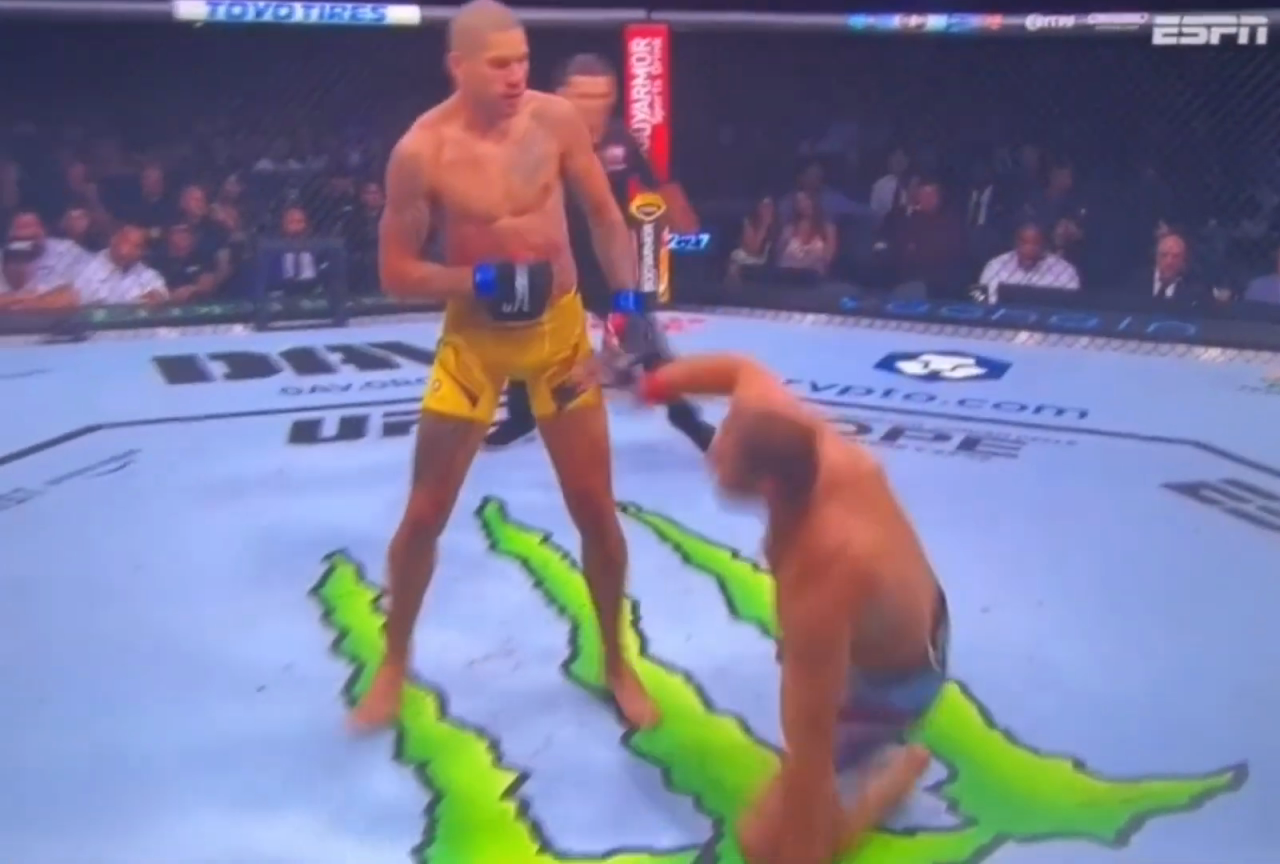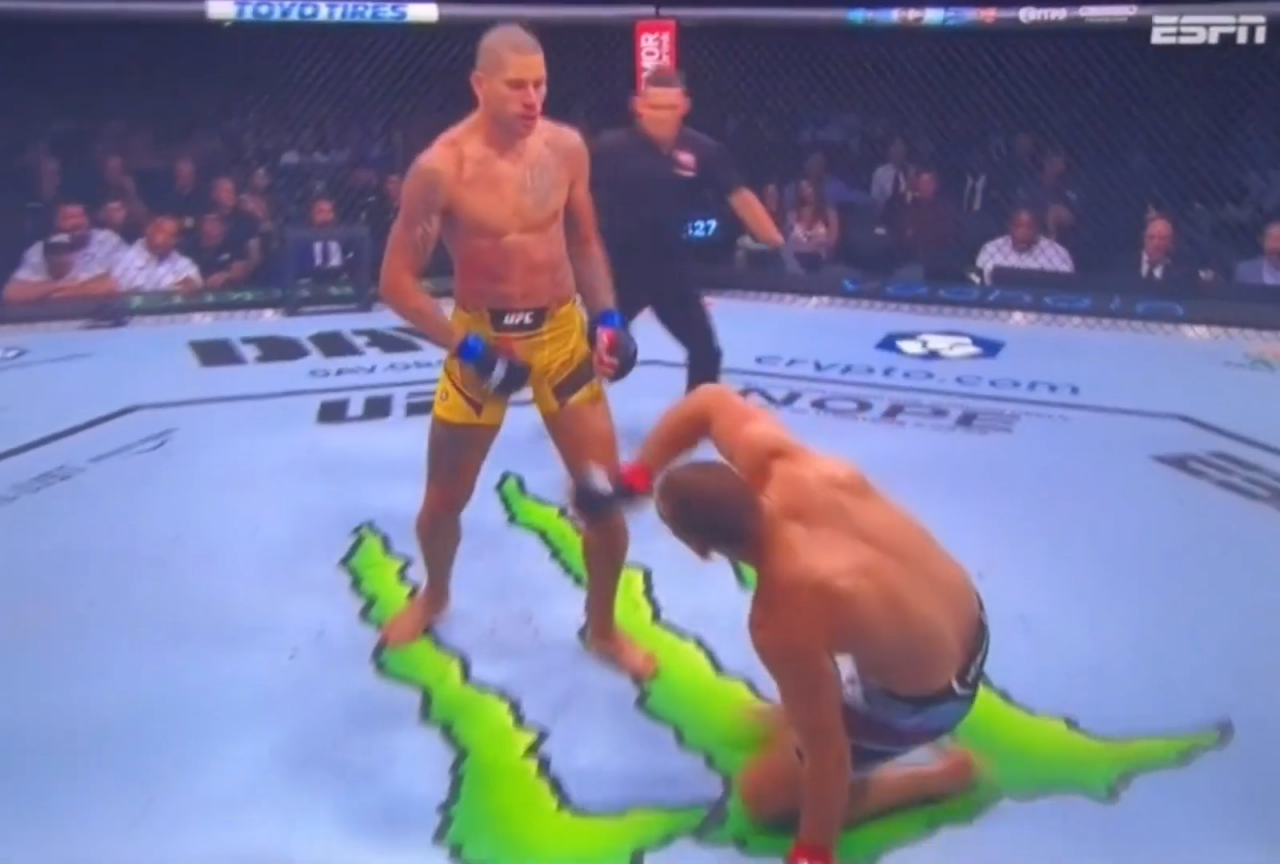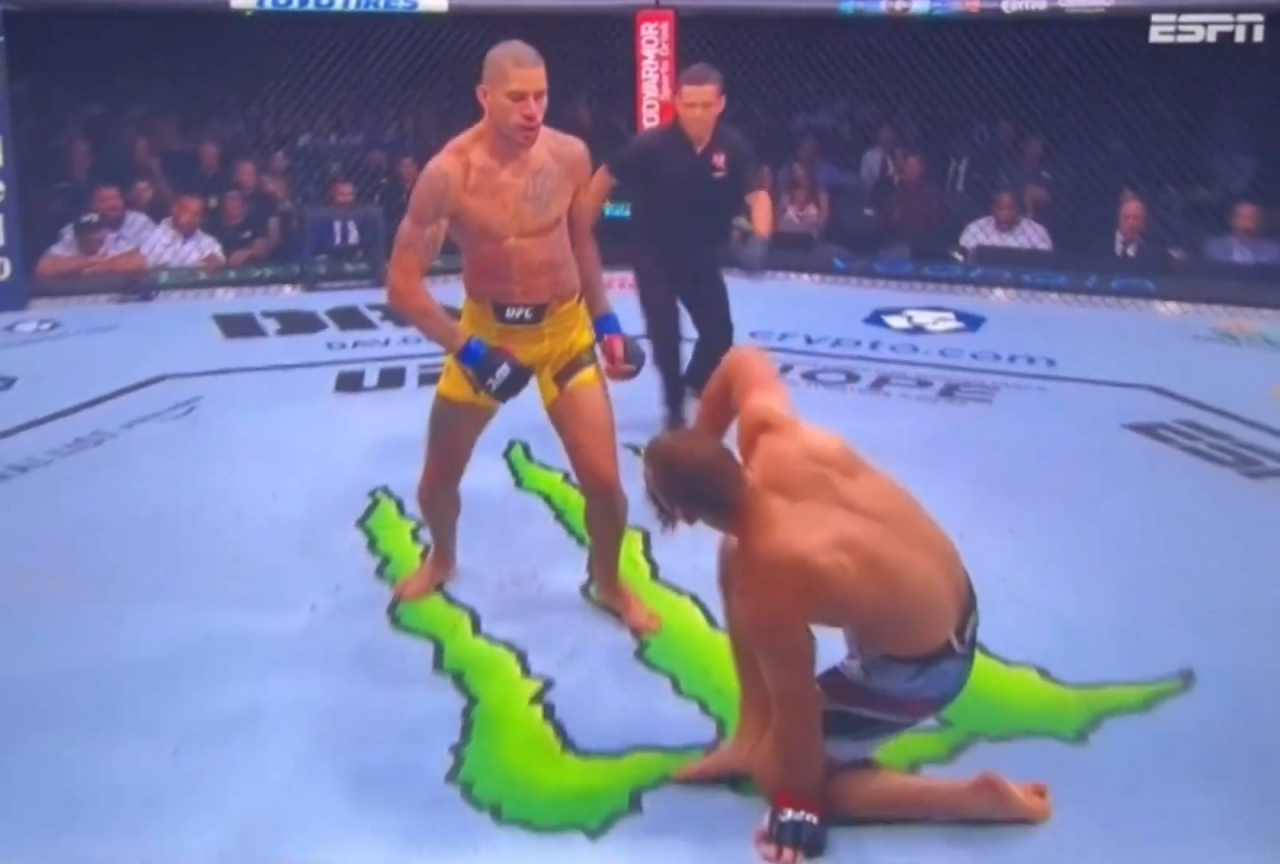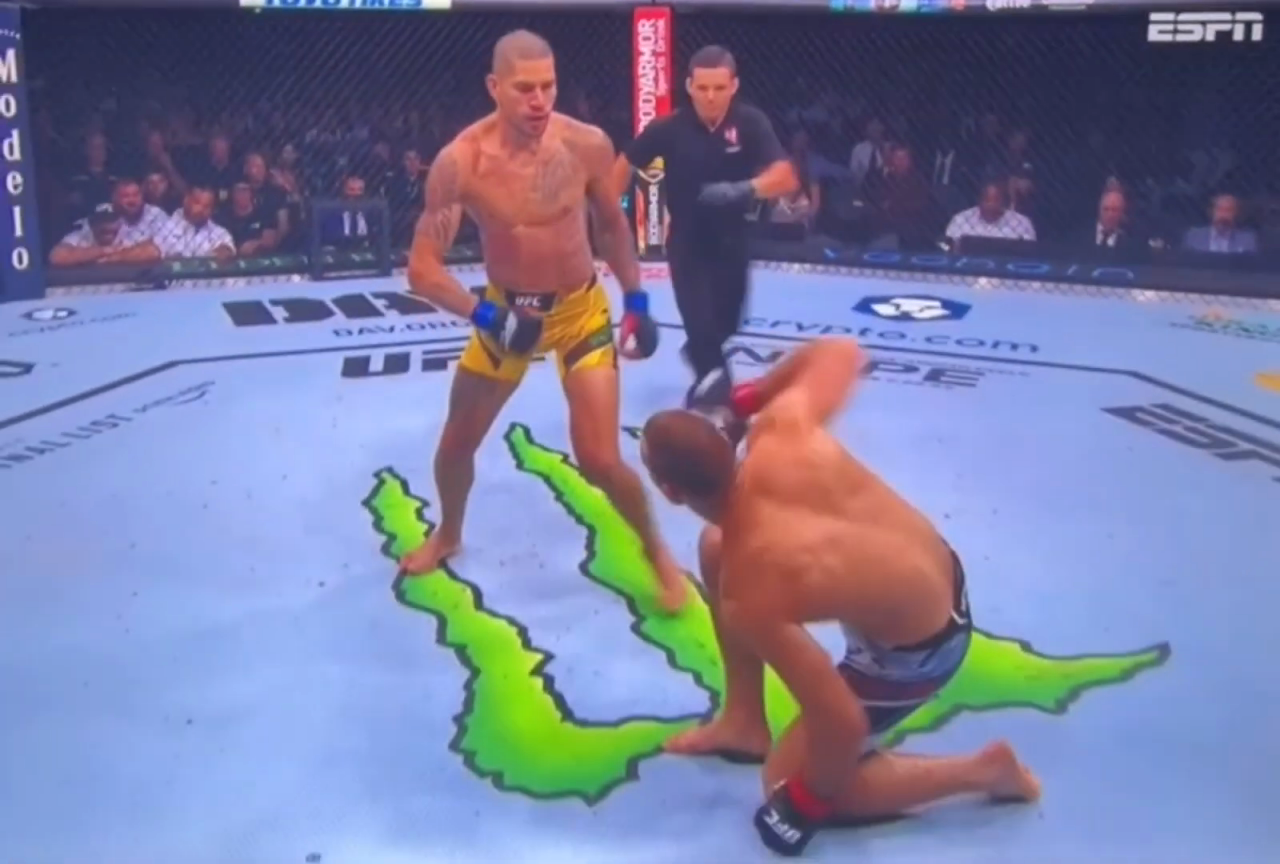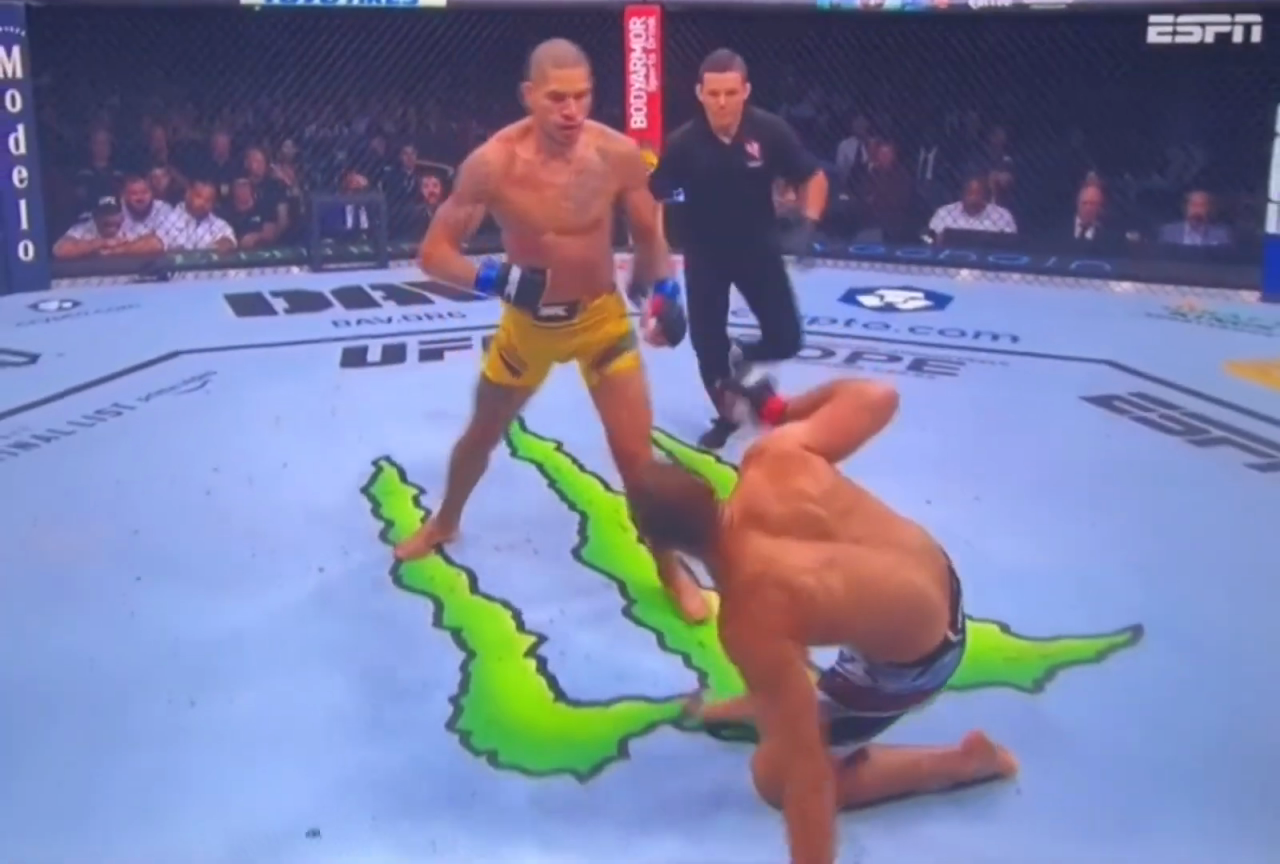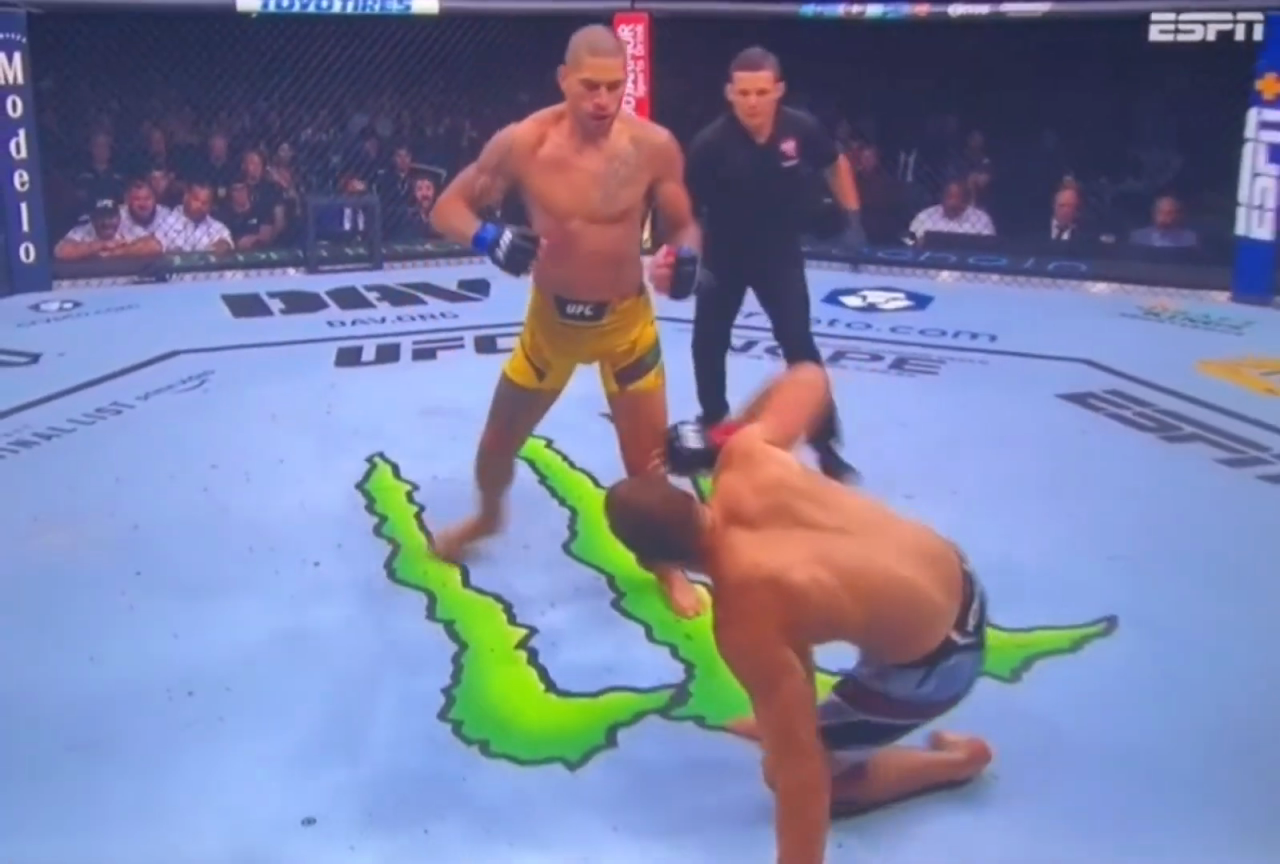
dt=0.3s
person 1, frame 1
left shoulder: (557, 118)
right shoulder: (421, 152)
left elbow: (604, 215)
right elbow: (397, 272)
left wrist: (628, 301)
right wrist: (486, 282)
left hip: (560, 327)
right hip: (476, 334)
left knee: (596, 511)
right knee: (424, 517)
left ankle: (615, 663)
right ankle: (395, 660)
person 1, frame 2
left shoulder: (565, 148)
right shoulder: (440, 168)
right elbow: (396, 282)
left wrist: (609, 318)
right wrist: (469, 349)
left hip: (561, 334)
right hip: (482, 343)
right knee: (443, 504)
left ankle: (602, 627)
right ankle: (434, 595)
person 1, frame 3
left shoulder: (569, 156)
right shoulder: (447, 174)
right elbow: (402, 285)
left wrist: (607, 322)
right wrist: (471, 355)
left hip: (564, 326)
right hip: (486, 329)
left knee: (601, 478)
right knee: (439, 476)
left ankle: (609, 582)
right ankle: (441, 558)
person 1, frame 4
left shoulder: (588, 145)
right shoulder: (460, 161)
left elbow: (613, 225)
right elbow: (422, 269)
left wrist: (636, 302)
right wrist: (488, 317)
left hip: (579, 310)
right hip: (505, 311)
left knee: (599, 459)
right knee: (456, 443)
left ankle: (655, 549)
right ankle: (448, 533)
person 1, frame 5
left shoulder: (620, 155)
right shoulder: (493, 162)
left elbow: (649, 234)
right elbow: (432, 252)
left wrist: (665, 291)
right wrist: (493, 278)
left hip: (601, 318)
right hip: (528, 319)
left knee: (636, 458)
right knee: (478, 438)
left ankle: (673, 569)
right ankle: (445, 521)
person 1, frame 6
left shoulder: (654, 147)
right shoulder: (522, 143)
left elbow: (683, 225)
right elbow: (445, 207)
left wrist: (686, 257)
right wrist: (488, 238)
left hip: (626, 321)
right hip: (550, 319)
left knee: (645, 469)
right knee: (498, 443)
left ankle: (667, 565)
right ankle: (488, 516)
person 2, frame 1
left shoulder: (818, 590)
right shoulder: (808, 440)
left elbow: (809, 746)
right elbow: (743, 372)
right wrist: (649, 384)
left hip: (896, 686)
right hip: (922, 610)
left ankle: (899, 770)
person 2, frame 2
left shoulder: (782, 621)
right shoulder: (784, 464)
left elbow: (827, 756)
right elbow: (712, 402)
right wrist: (632, 481)
left hip: (920, 703)
left knee: (761, 792)
left ankle: (944, 773)
person 2, frame 3
left shoulder: (764, 590)
right shoulder: (773, 434)
left elbow: (799, 715)
right elbow: (741, 360)
left wrist: (799, 803)
right wrist: (700, 440)
left hip: (918, 668)
left knee: (775, 773)
left ankle: (975, 796)
right ankle: (752, 738)
person 2, frame 4
left shoulder: (750, 594)
right shoulder: (782, 431)
left elbow: (844, 722)
right elbow: (841, 350)
left wrist: (809, 800)
right wrist: (748, 396)
left hip: (917, 651)
right hip: (938, 570)
left knee: (786, 781)
right knee: (714, 547)
left ankle: (982, 770)
right ankle: (743, 722)
person 2, frame 5
left shoulder: (751, 621)
right shoulder: (775, 459)
left elbow: (808, 770)
right elbow: (878, 395)
right wrist: (780, 408)
left hip: (911, 664)
right hip: (938, 575)
left knee: (774, 777)
left ankle: (965, 759)
right ankle: (763, 700)
person 2, frame 6
left shoulder: (744, 624)
right shoulder: (746, 459)
left elbow: (803, 773)
right elbow: (808, 378)
right wrist: (722, 437)
left hip: (931, 665)
right hip: (955, 580)
left knee: (785, 773)
left ankle: (955, 761)
right ankle: (800, 713)
person 3, frame 1
left shoulder: (622, 143)
left elbow: (663, 191)
left wrist: (688, 236)
left hip: (606, 267)
left ankle: (687, 420)
right ankle: (520, 418)
person 3, frame 2
left shoulder: (700, 150)
right shoulder: (613, 146)
left elbow: (740, 198)
left wrist: (779, 247)
left hip: (667, 268)
right hip: (617, 267)
left knee: (705, 349)
person 3, frame 3
left shoulder: (734, 147)
right shoulder: (651, 144)
left elbow: (759, 196)
right elbow: (606, 177)
left wrist: (759, 239)
left hip: (699, 254)
right hip: (653, 254)
left knee: (719, 332)
right knee: (665, 333)
left ankle: (693, 386)
right ankle: (675, 404)
person 3, frame 4
left shoulder: (751, 123)
right shoulder: (669, 128)
left elbow: (785, 178)
right elbow: (627, 164)
left wrist: (743, 190)
left hip: (731, 239)
right hip: (687, 242)
left knee: (727, 320)
right knee: (701, 324)
left ankle: (706, 366)
person 3, frame 5
left shoulder: (770, 131)
right shoulder: (683, 142)
left elbow: (815, 180)
right elbow: (654, 199)
left wrist: (806, 227)
left hip: (759, 248)
right hip: (705, 252)
left knee: (786, 336)
right knee: (708, 341)
left ankle: (747, 358)
right ankle: (726, 414)
person 3, frame 6
left shoulder: (802, 129)
right shoulder: (710, 143)
left elbow: (834, 162)
left wrist: (852, 218)
left hip: (780, 255)
right hip: (723, 257)
left knee: (799, 347)
right knee: (708, 343)
left ankle: (823, 444)
right ankle: (715, 419)
